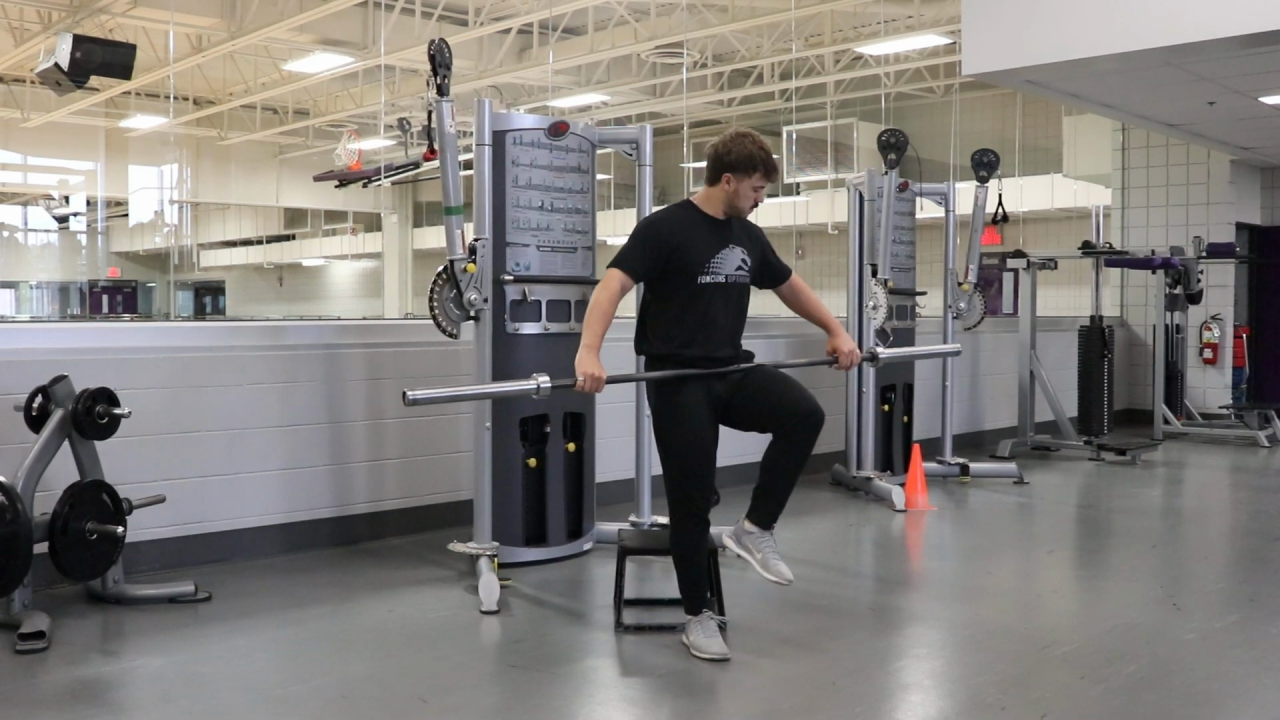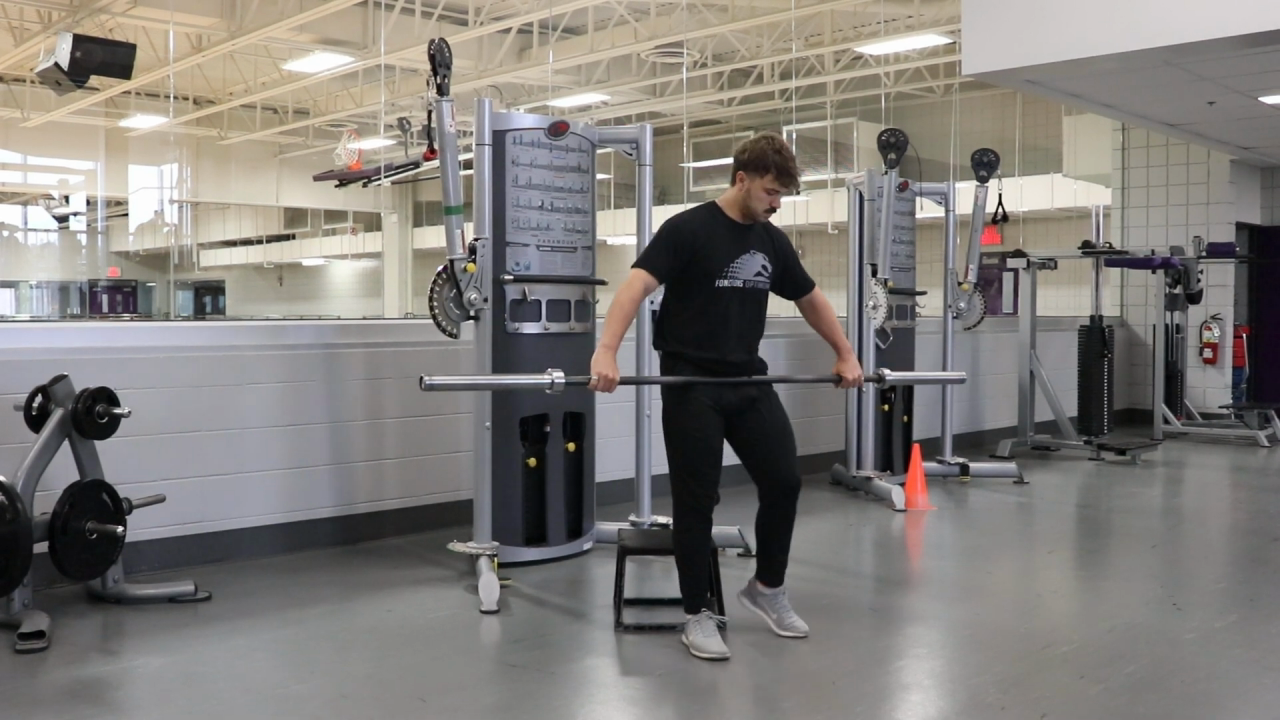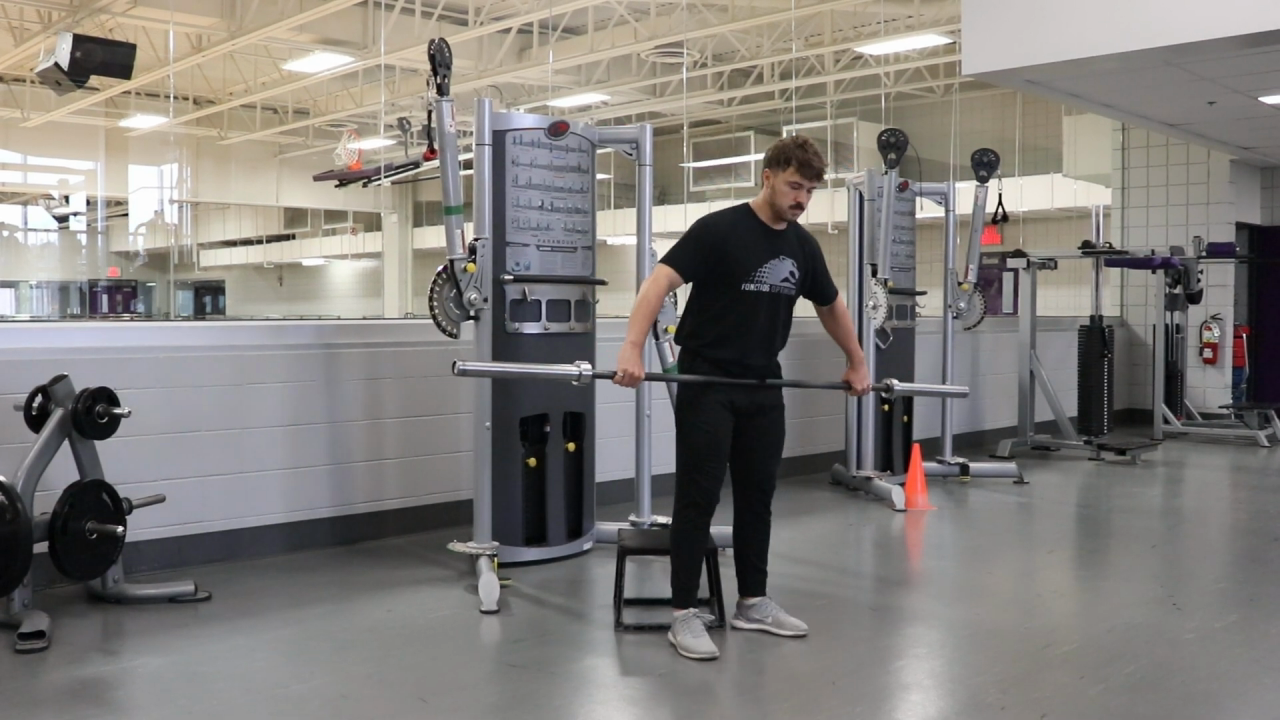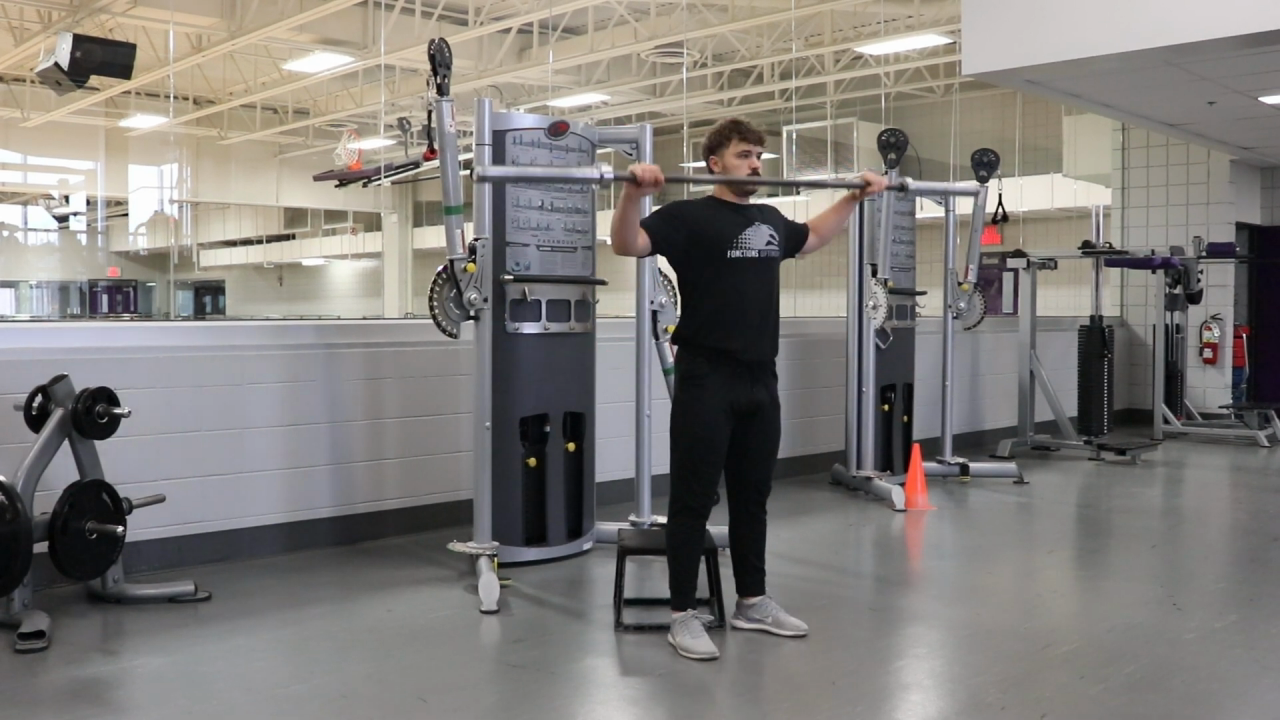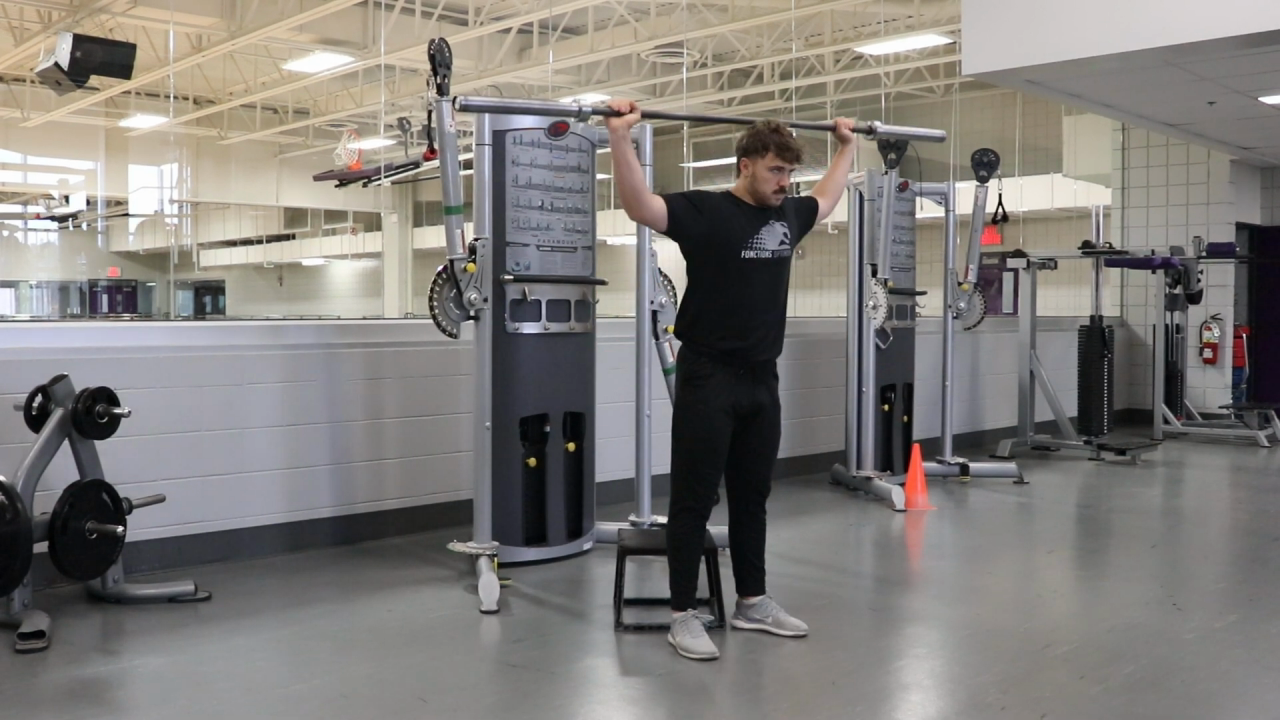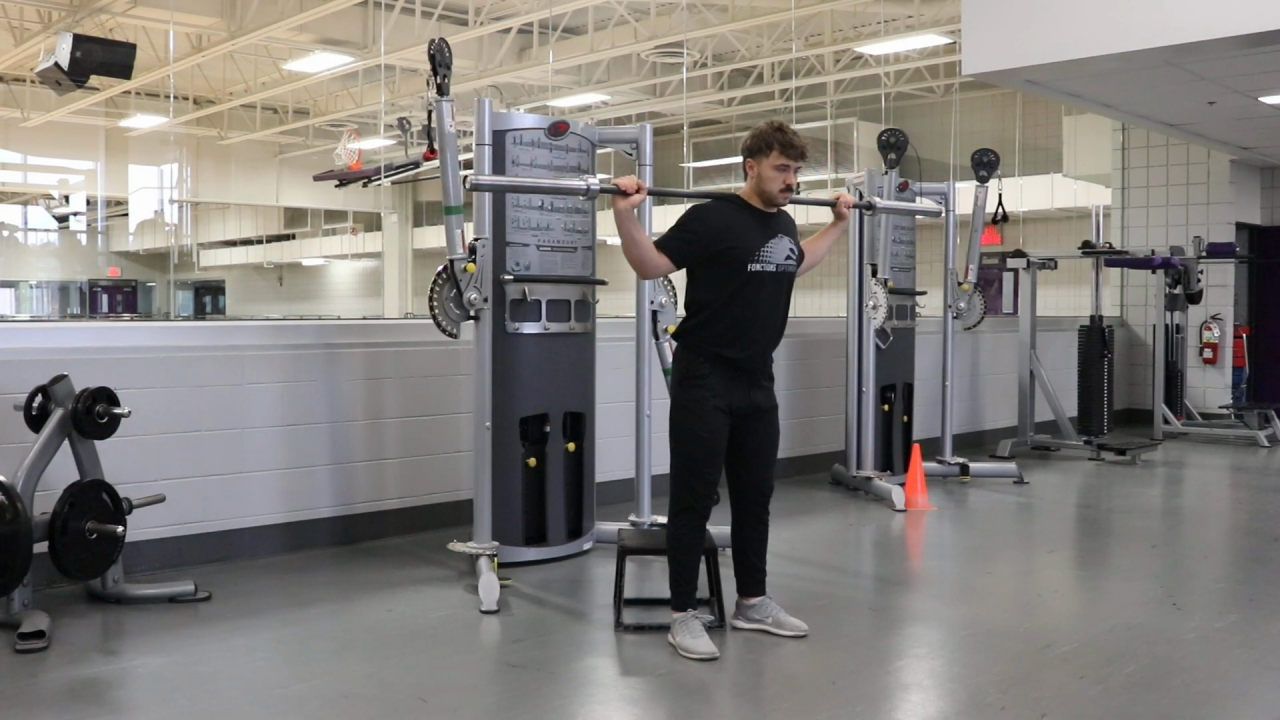
dt=0.5s
person 1, frame 1
left shoulder: (748, 235)
right shoulder: (664, 229)
left elbow: (788, 285)
right elbow: (613, 284)
left wrist: (836, 330)
right wrist: (589, 351)
left hip: (734, 371)
right hip: (678, 381)
left knee: (804, 414)
right knee: (691, 501)
left ankle: (754, 528)
right ankle: (698, 615)
person 1, frame 2
left shoulder: (773, 241)
right shoulder: (688, 230)
left elbow: (811, 298)
right elbow: (636, 284)
left wrist: (846, 355)
right wrist: (607, 350)
left hip: (749, 381)
right hip: (692, 384)
left knee: (783, 483)
right knee: (696, 501)
left ankle: (767, 587)
right ankle: (697, 614)
person 1, frame 3
left shoulder: (805, 247)
right shoulder: (719, 231)
left elbow: (831, 307)
right elbow: (660, 282)
left wrist: (856, 362)
right wrist: (633, 349)
left hip: (763, 385)
right hip: (706, 384)
left knee: (758, 495)
right knee: (698, 497)
left ankle: (753, 601)
right ankle: (684, 613)
person 1, frame 4
left shoulder: (771, 220)
right shoulder: (690, 216)
left elbow: (815, 235)
right elbow: (625, 242)
left wrist: (856, 196)
right wrist: (635, 190)
left hip: (760, 379)
right hip: (706, 379)
left knee: (752, 496)
right knee: (693, 500)
left ankle: (752, 600)
right ankle: (683, 614)
person 1, frame 5
left shoulder: (785, 215)
right shoulder: (706, 210)
left elbow: (824, 202)
right elbow: (641, 206)
left wrist: (844, 148)
right wrist: (621, 139)
left hip: (761, 381)
right hip: (708, 379)
left knee: (752, 496)
right knee: (694, 500)
left ankle: (752, 601)
right ankle: (683, 616)
person 1, frame 6
left shoulder: (784, 224)
right shoulder: (711, 218)
right elbow: (649, 266)
left wrist: (837, 223)
right wrist: (625, 213)
left hip: (757, 382)
right hip: (705, 380)
left knee: (755, 496)
right knee: (694, 501)
left ankle: (752, 601)
right ankle: (683, 615)
